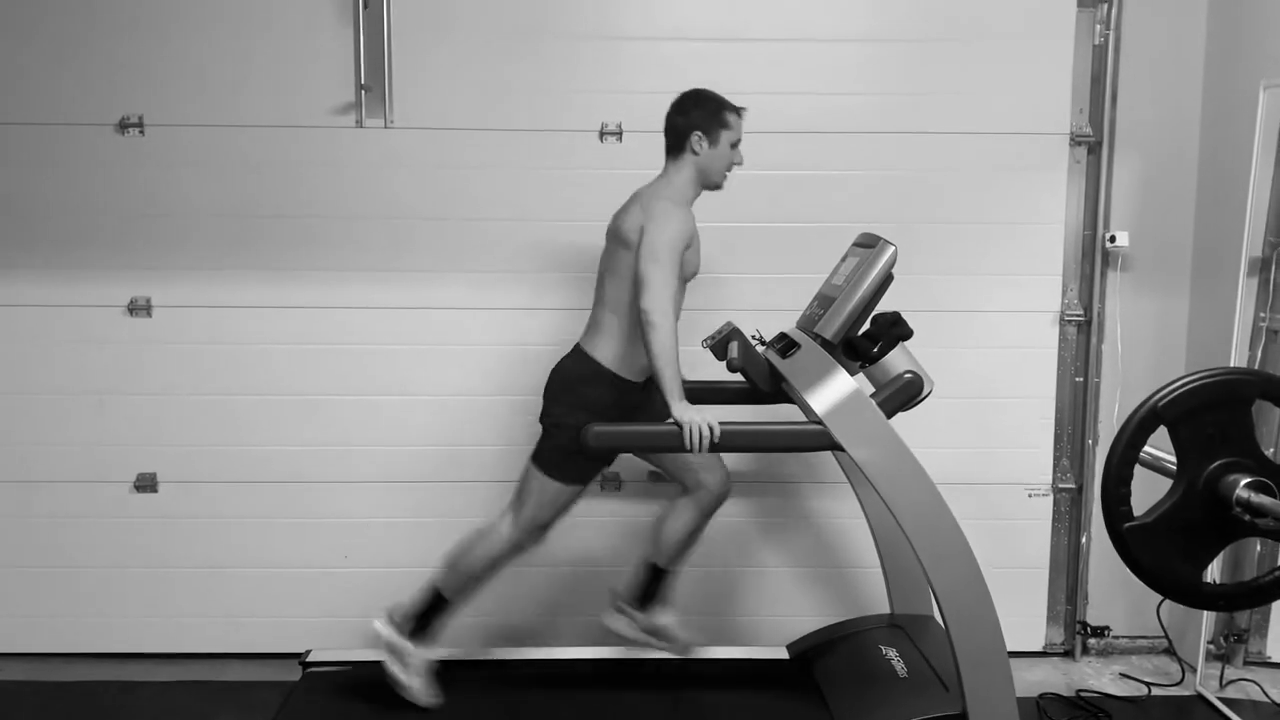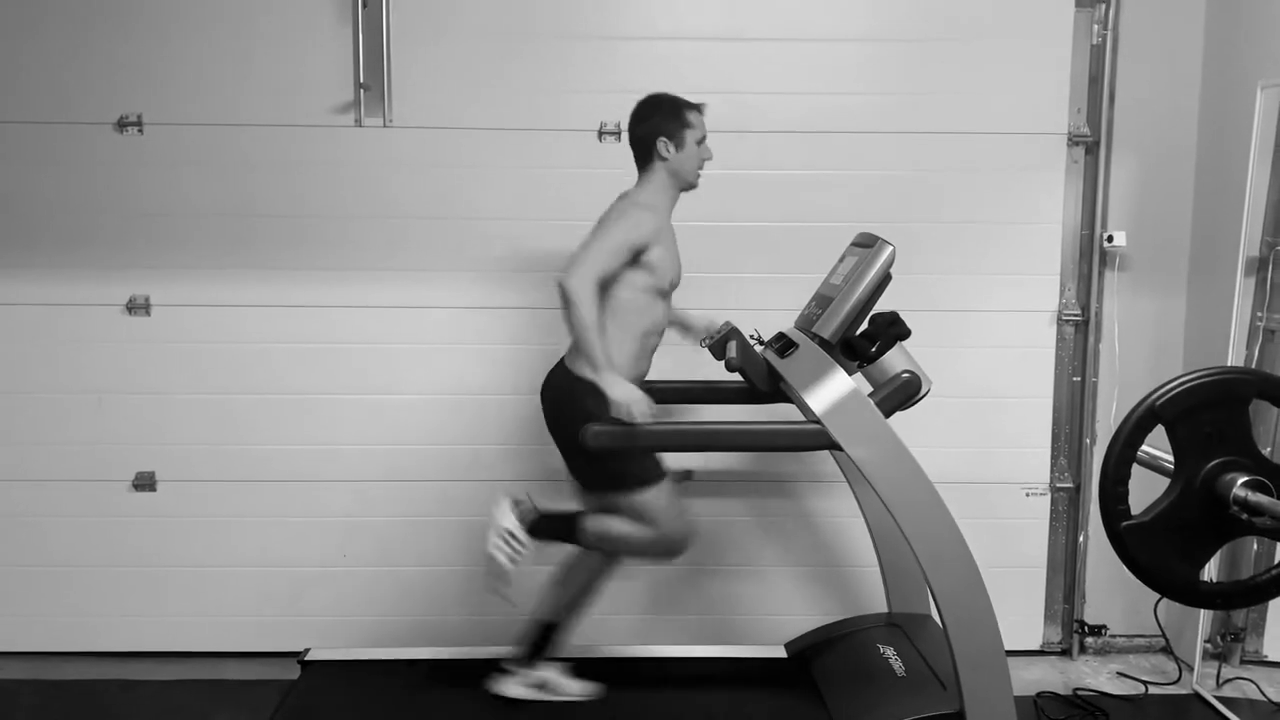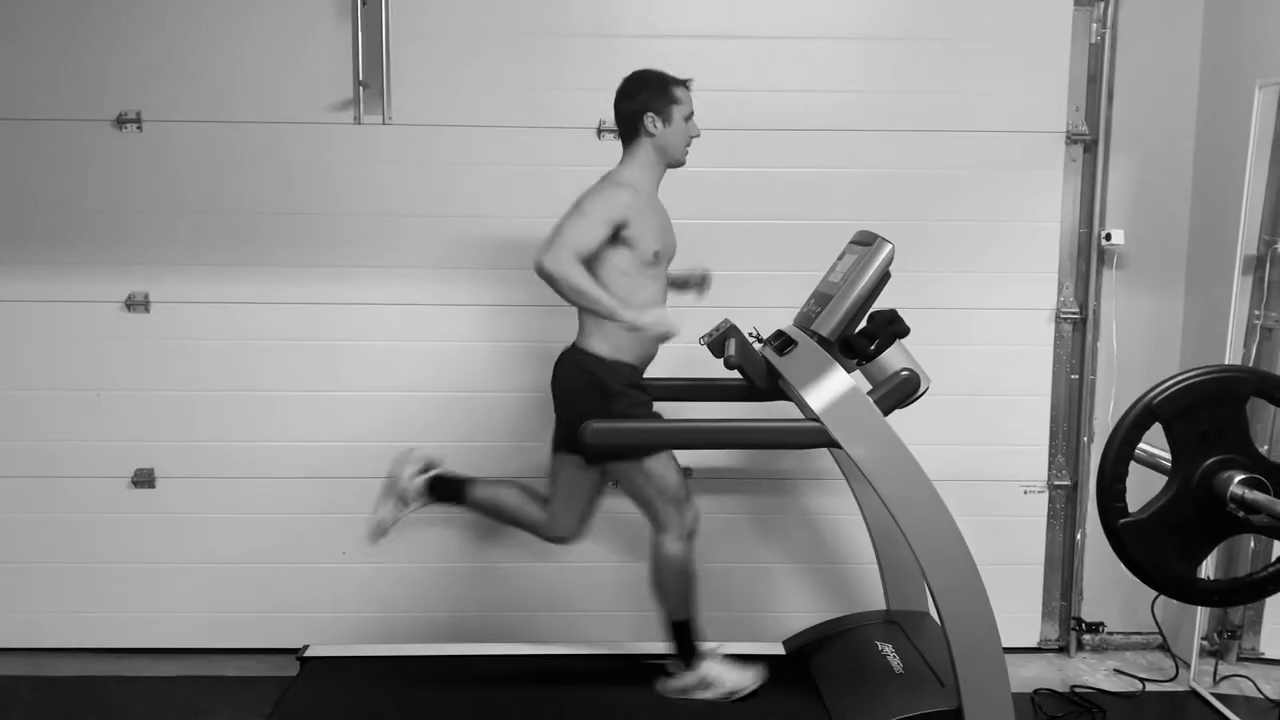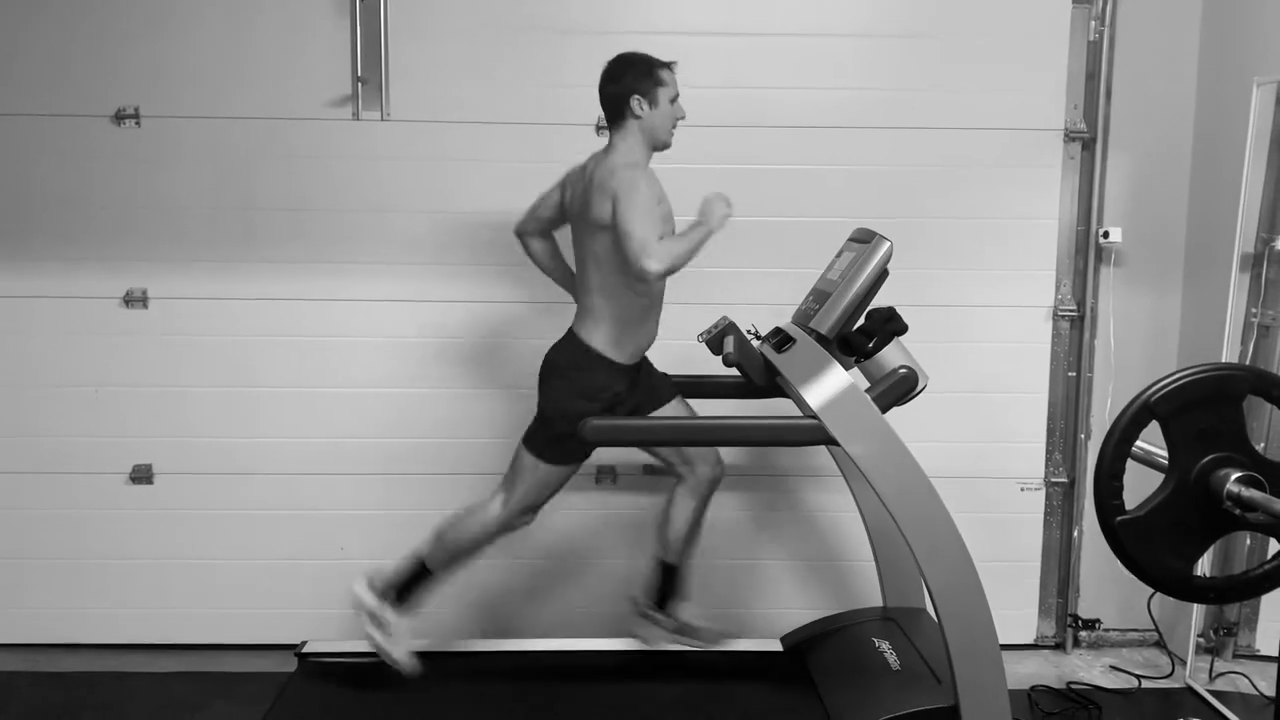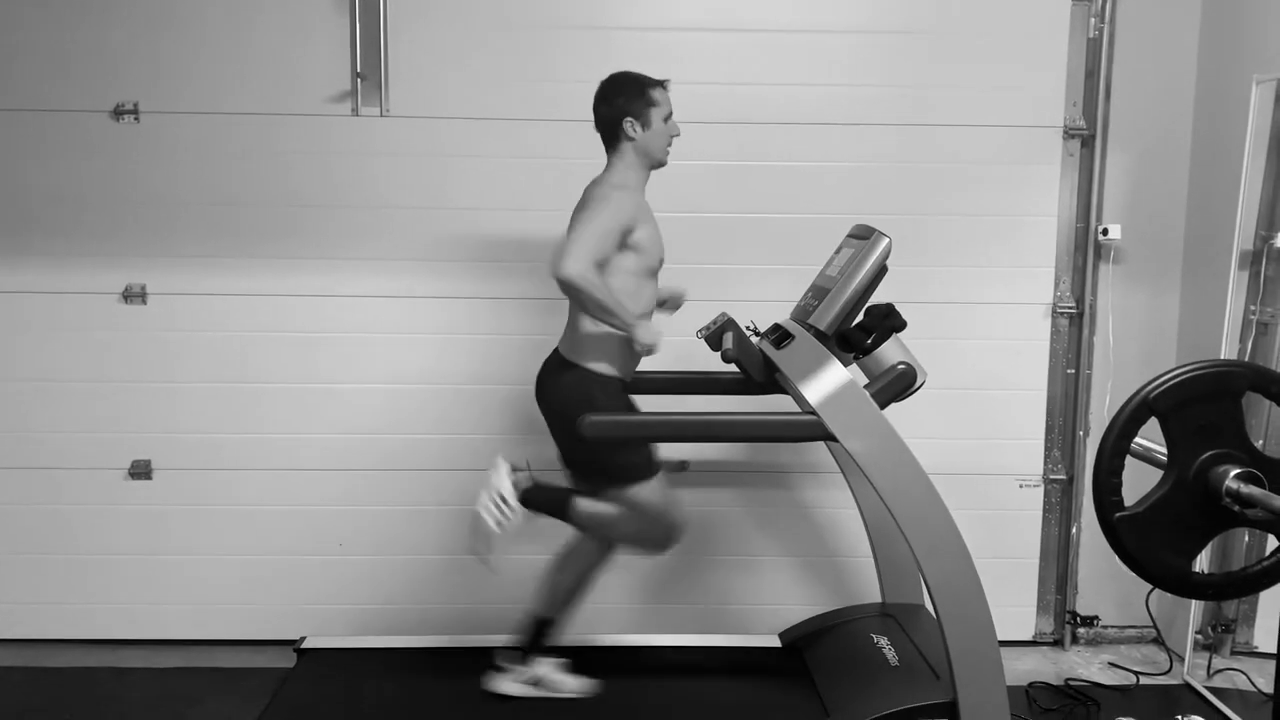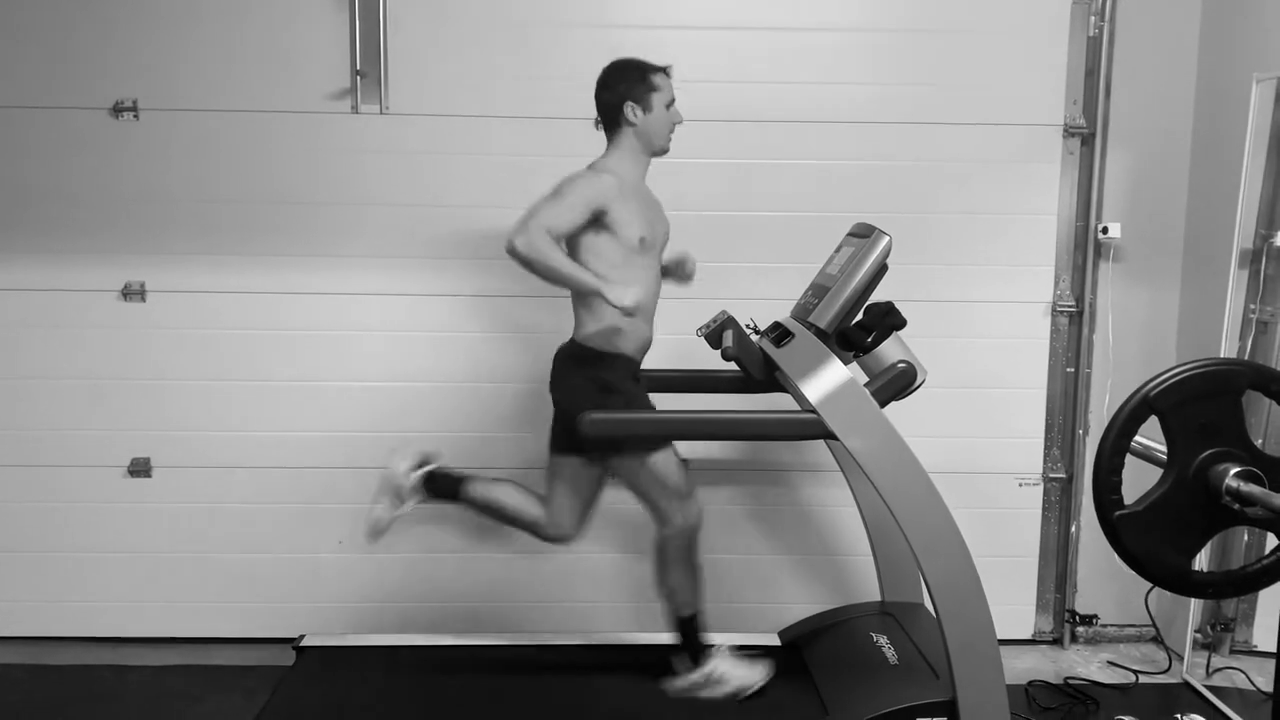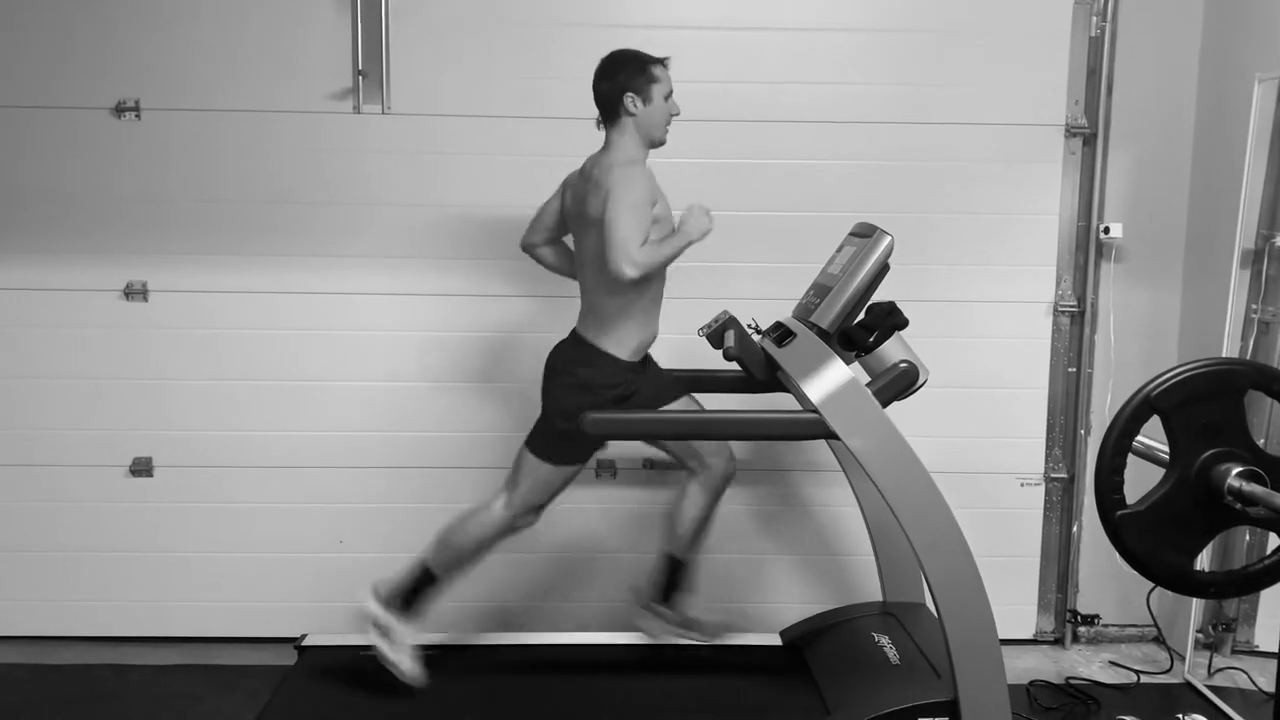
dt=0.2s
person 1, frame 1
left shoulder: (660, 206)
right shoulder: (668, 213)
right elbow: (652, 304)
right wrist: (678, 405)
left hip: (620, 386)
right hip: (600, 390)
left knee: (712, 483)
right knee: (527, 526)
left ankle: (639, 605)
right ankle: (412, 632)
person 1, frame 2
left shoulder: (645, 216)
right shoulder: (639, 214)
right elbow: (574, 281)
left wrist: (682, 324)
right wrist: (608, 377)
left hip: (596, 396)
right hip: (586, 398)
left knee: (613, 532)
right knee: (669, 534)
left ankle: (529, 665)
right ankle: (531, 521)
person 1, frame 3
left shoulder: (639, 198)
right shoulder: (618, 194)
right elbow: (555, 263)
left wrist: (674, 280)
right wrist: (632, 315)
left hip: (606, 383)
right hip: (597, 383)
left knee: (561, 522)
right knee: (678, 518)
left ankle: (431, 484)
right ankle: (687, 663)
person 1, frame 4
left shoulder: (593, 172)
right shoulder: (630, 178)
left elbow: (528, 229)
right elbow: (652, 262)
right wrist: (707, 224)
left hip: (622, 368)
right hip: (587, 373)
left knee: (705, 470)
right knee: (516, 507)
left ankle: (660, 605)
right ankle: (390, 596)
person 1, frame 5
left shoulder: (609, 194)
right shoulder: (616, 199)
left elbow: (598, 281)
right elbow: (567, 268)
left wrist: (646, 301)
right wrist: (630, 324)
left hip: (596, 385)
right hip: (584, 388)
left knee: (602, 533)
right knee: (660, 527)
left ankle: (525, 660)
right ankle: (524, 492)
person 1, frame 6
left shoulder: (629, 188)
right shoulder: (600, 181)
right elbow: (525, 241)
left wrist: (664, 267)
right wrist: (604, 290)
left hip: (604, 375)
right hip: (595, 374)
left knee: (559, 523)
right knee: (681, 513)
left ankle: (429, 480)
right ankle: (695, 660)
person 1, frame 7
left shoulder: (595, 173)
right shoulder: (626, 174)
left elbow: (535, 241)
right elbow: (628, 266)
right wrist: (689, 233)
left hip: (627, 365)
right hip: (592, 373)
left knee: (718, 463)
right knee: (521, 507)
left ankle: (662, 601)
right ankle: (397, 606)
